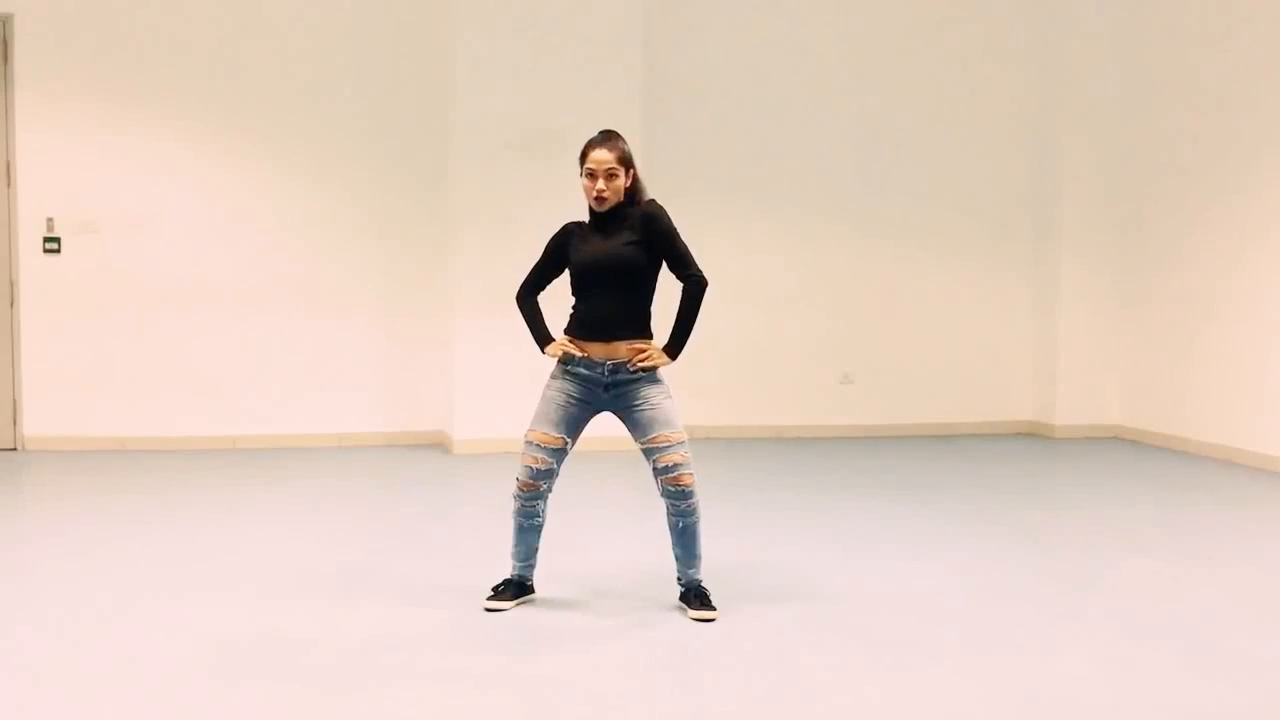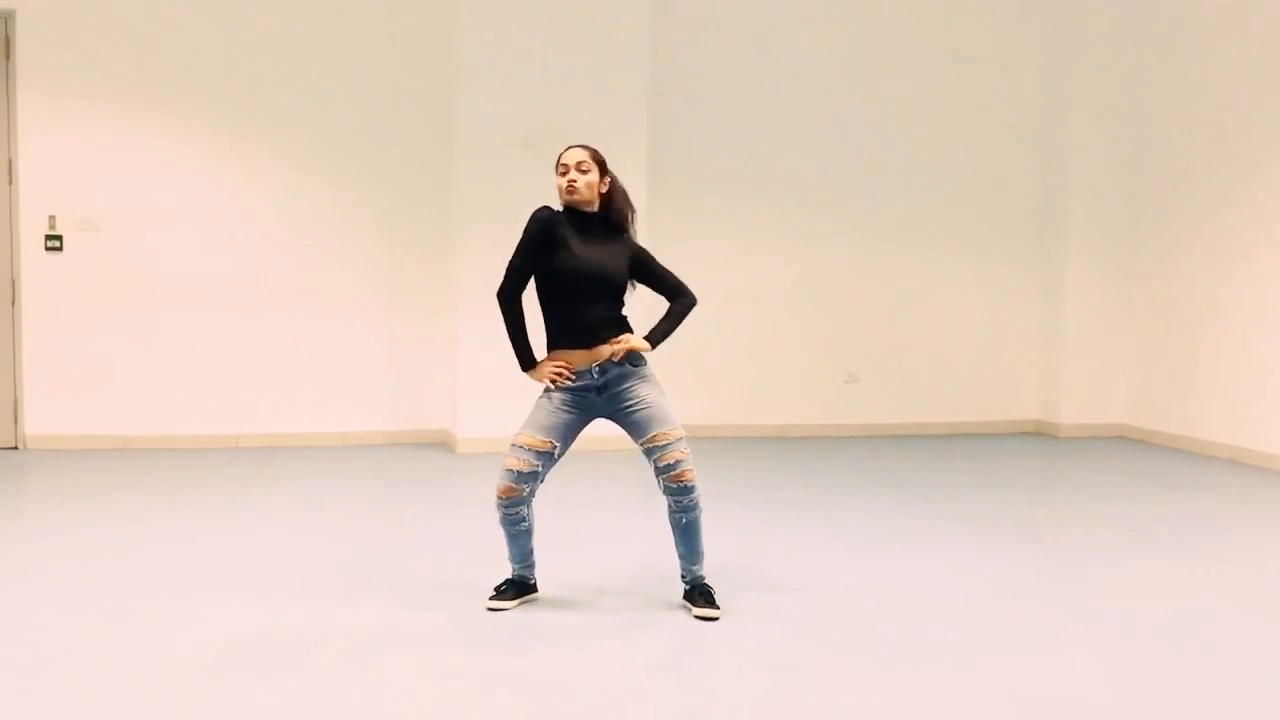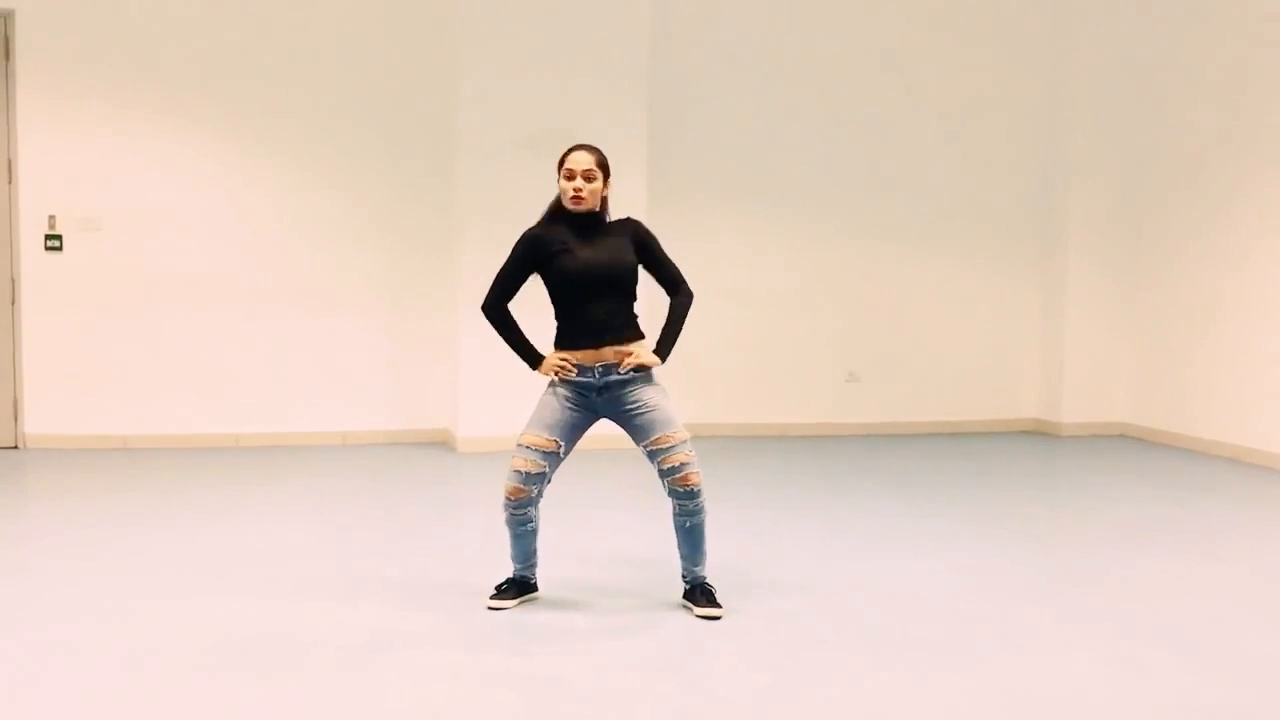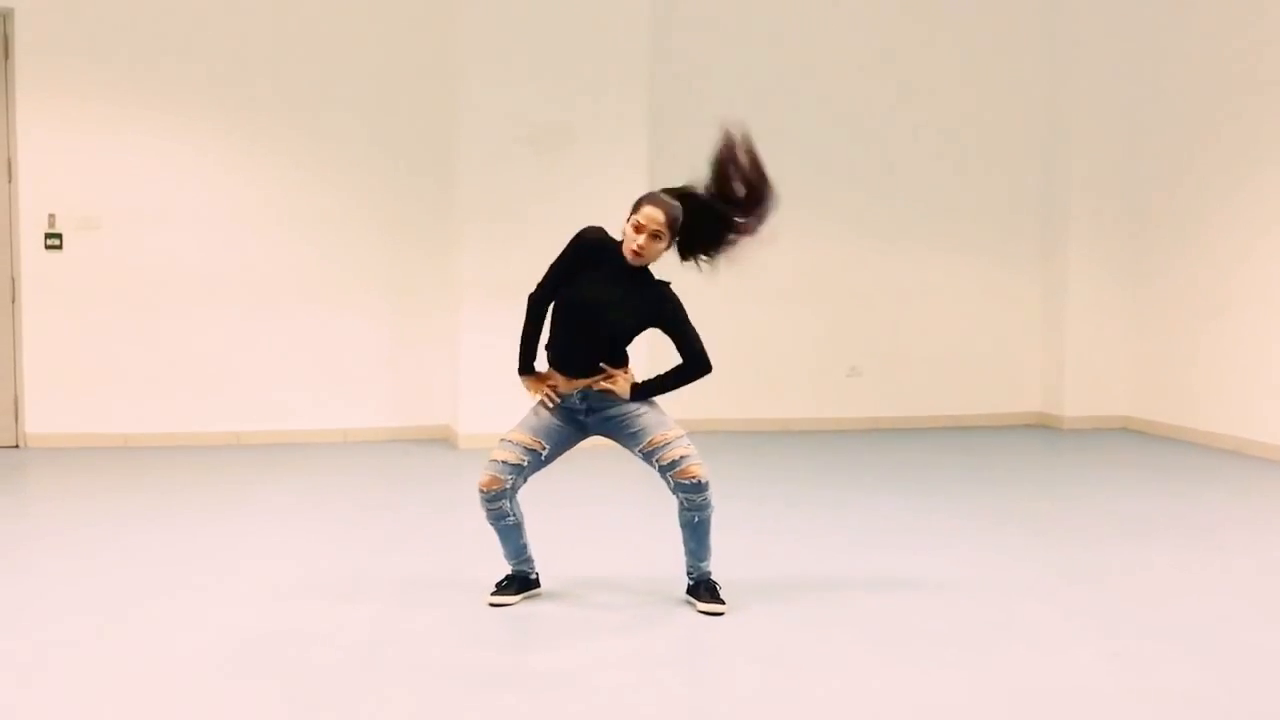
dt=0.5s
person 1, frame 1
left shoulder: (648, 218)
right shoulder: (572, 234)
left elbow: (694, 280)
right elbow: (527, 291)
left wrist: (671, 350)
right wrist: (545, 341)
left hip: (637, 377)
right hip: (575, 374)
left knee: (680, 482)
right knee: (531, 481)
left ankle: (691, 585)
right ankle: (521, 579)
person 1, frame 2
left shoulder: (625, 246)
right shoulder: (548, 224)
left elbow: (684, 297)
right elbow: (508, 293)
left wrist: (649, 340)
right wrist: (529, 363)
left hip: (626, 377)
right hip: (566, 386)
left knee: (681, 478)
right knee: (511, 487)
left ankle: (695, 583)
right ankle: (522, 578)
person 1, frame 3
left shoulder: (629, 233)
right shoulder: (542, 237)
left elbow: (679, 289)
right elbow: (495, 303)
left wrist: (660, 350)
right wrist: (534, 359)
left hip: (630, 380)
right hip: (569, 382)
left knee: (688, 482)
right knee: (520, 487)
left ankle: (695, 583)
right ankle: (524, 578)
person 1, frame 4
left shoulder: (657, 298)
right shoulder: (591, 244)
left elbow: (698, 364)
right elbow: (540, 298)
left wrist: (637, 390)
right wrist: (526, 370)
left hip: (616, 403)
right hip: (559, 403)
left knee: (693, 479)
right knee: (493, 485)
left ankle: (700, 580)
right ankle: (523, 573)
